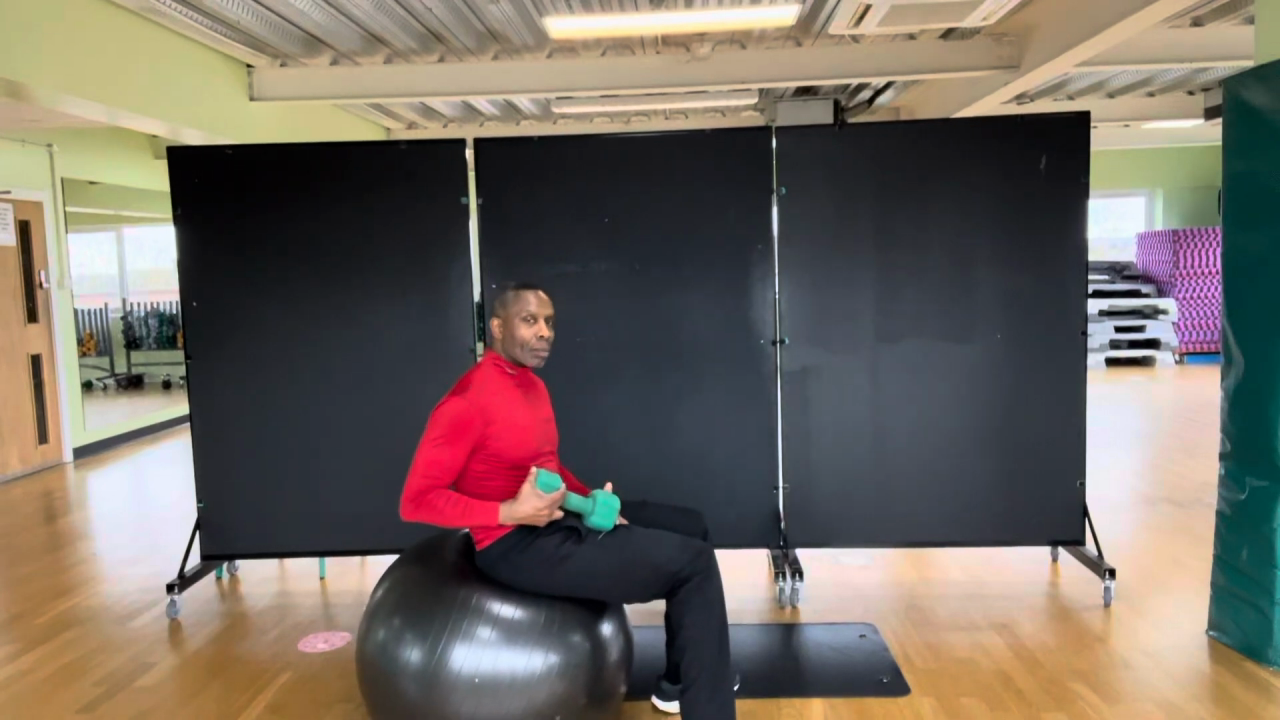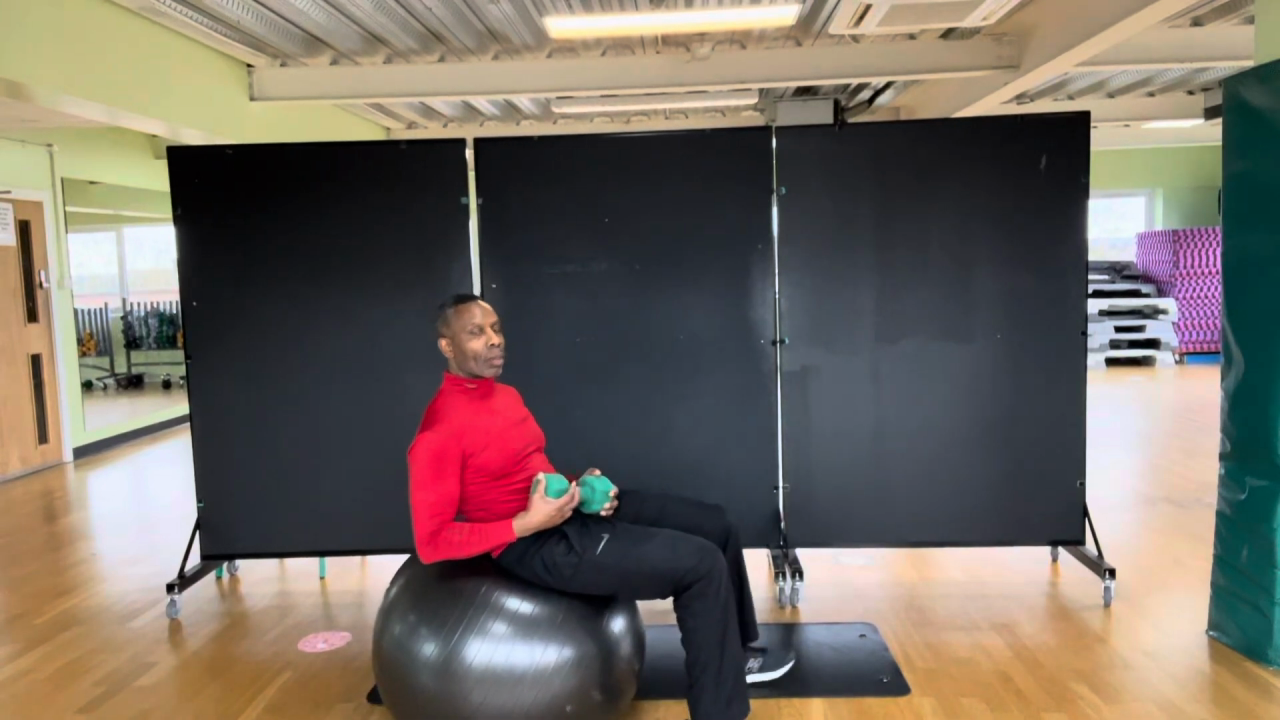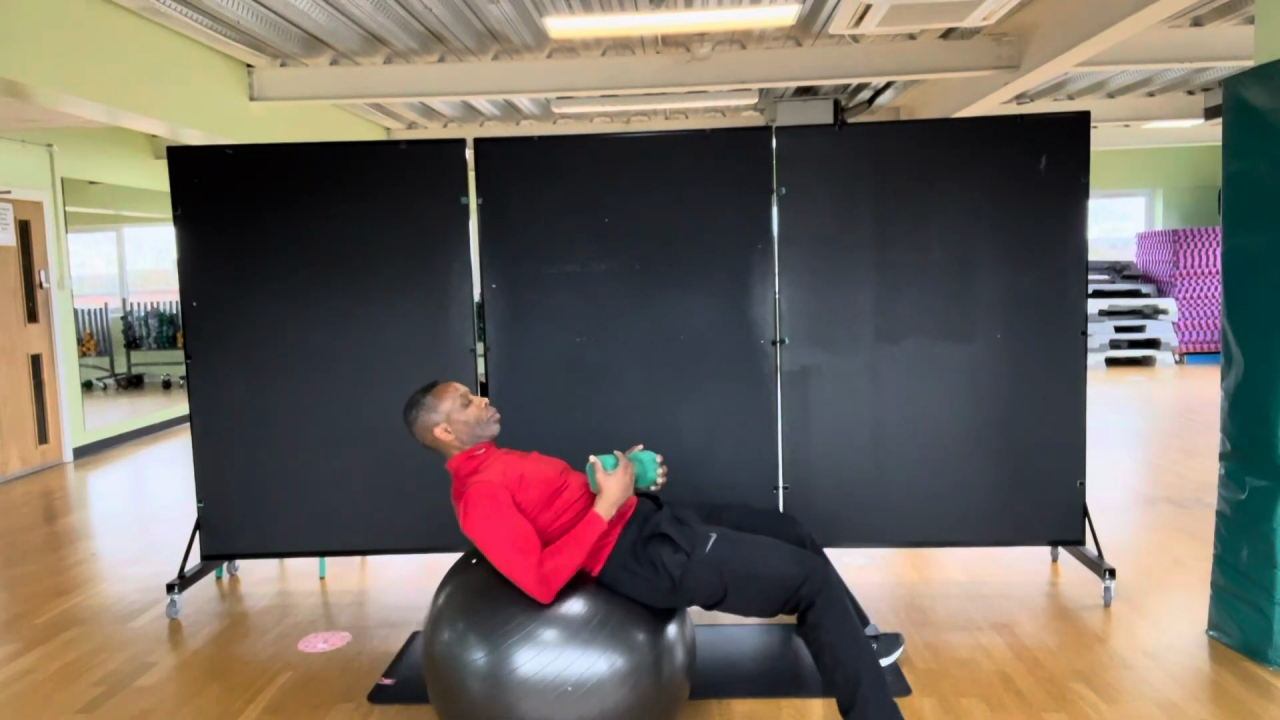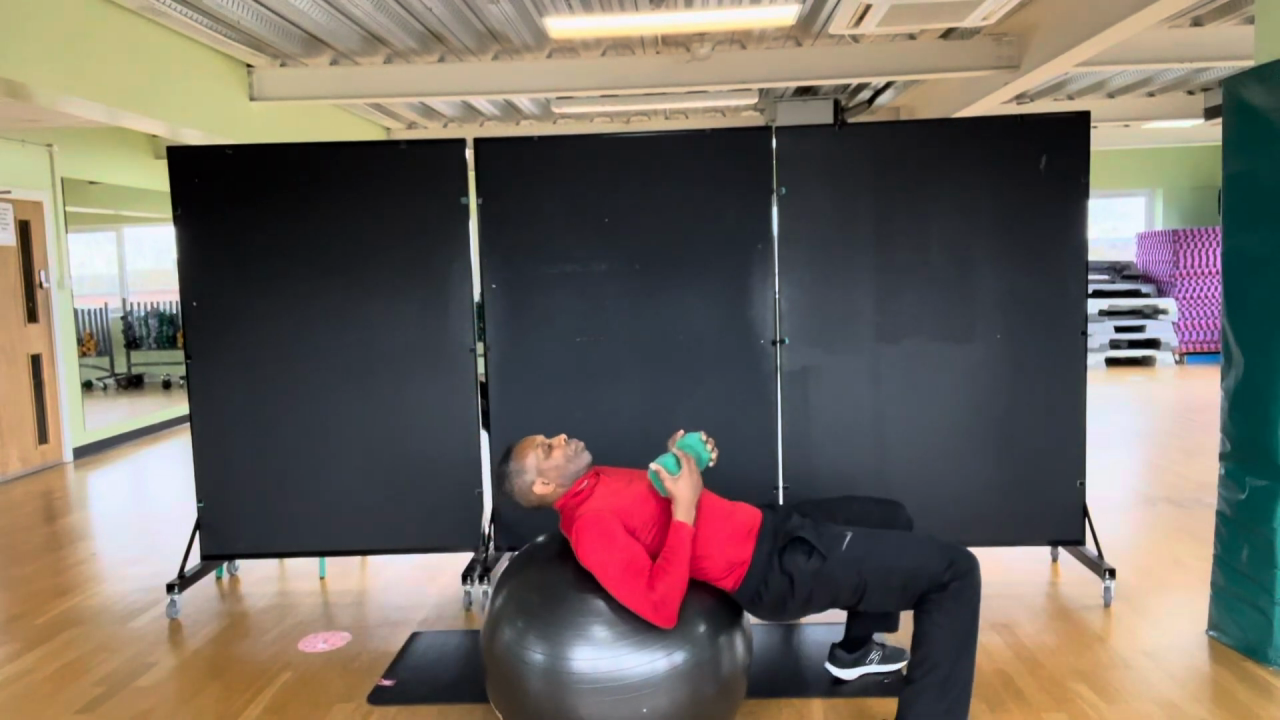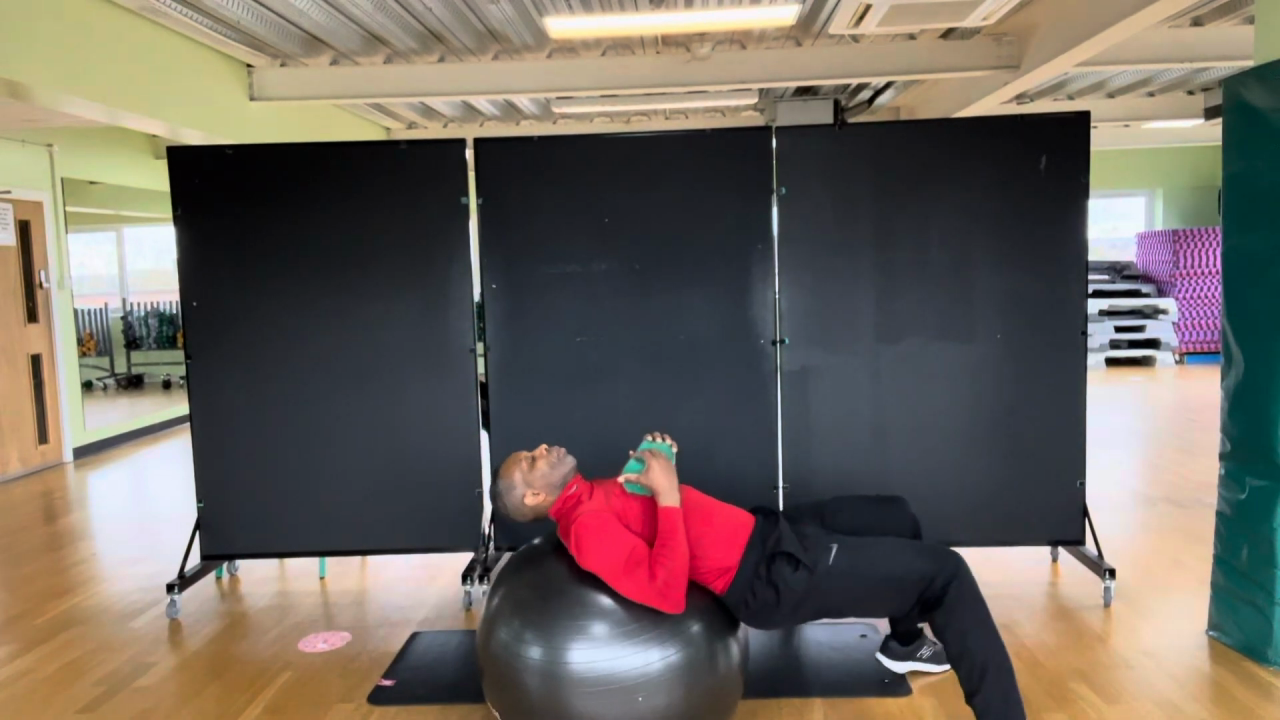
dt=1s
person 1, frame 1
left shoulder: (532, 386)
right shoulder: (469, 402)
right elbow: (416, 501)
right wrist: (510, 512)
left hip: (560, 519)
right hip: (520, 546)
left knee: (690, 527)
right knee: (693, 564)
left ankle: (682, 680)
person 1, frame 2
left shoulder: (505, 395)
right shoulder: (440, 432)
right elbow: (431, 542)
left wrist: (584, 486)
right wrist: (527, 523)
left hip: (571, 511)
right hip: (540, 547)
left knee: (712, 524)
right knee: (701, 565)
left ankle: (736, 651)
person 1, frame 3
left shoulder: (492, 464)
right shoulder: (479, 495)
right elbow: (542, 580)
left wrist: (629, 479)
right wrist: (607, 504)
left hip: (648, 516)
right hip: (646, 554)
left knee: (787, 533)
right knee: (810, 580)
left ankle: (850, 642)
person 1, frame 4
left shoulder: (594, 482)
right shoulder: (590, 523)
right elbow: (662, 606)
left wrist: (680, 461)
right wrist: (684, 506)
left hip: (771, 526)
right hip: (778, 564)
left knee: (894, 519)
right knee: (954, 569)
left ankle: (854, 650)
person 1, frame 5
left shoulder: (588, 494)
right shoulder: (586, 527)
right elbow: (668, 592)
left wrist: (654, 466)
right wrist: (665, 493)
left hip: (764, 529)
right hip: (770, 574)
left knee: (895, 517)
right knee: (944, 570)
left ankle: (904, 642)
